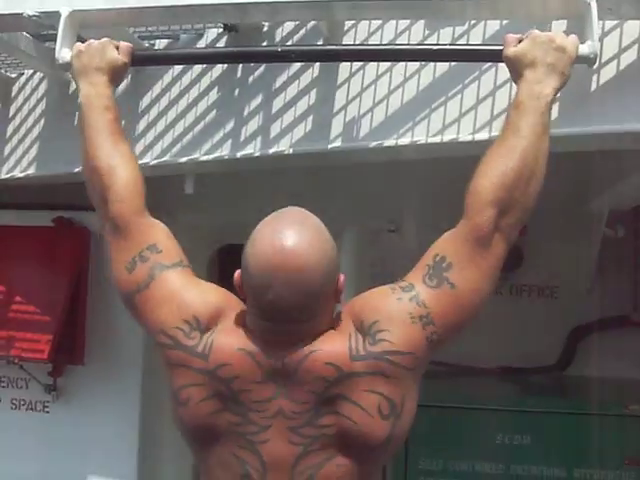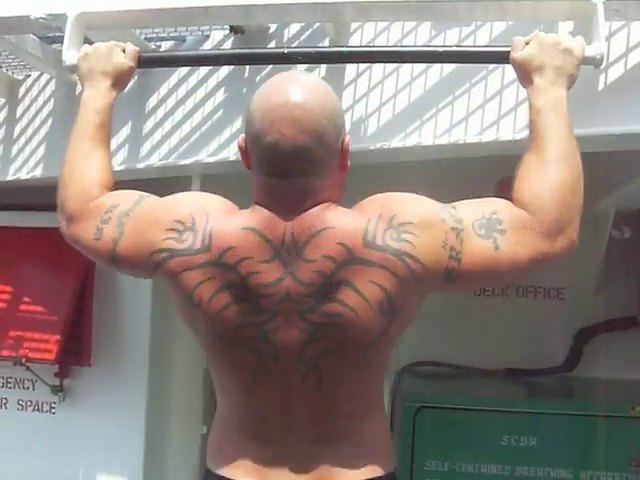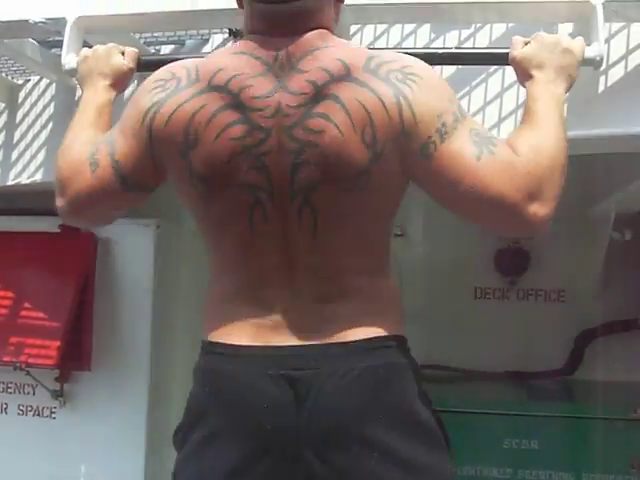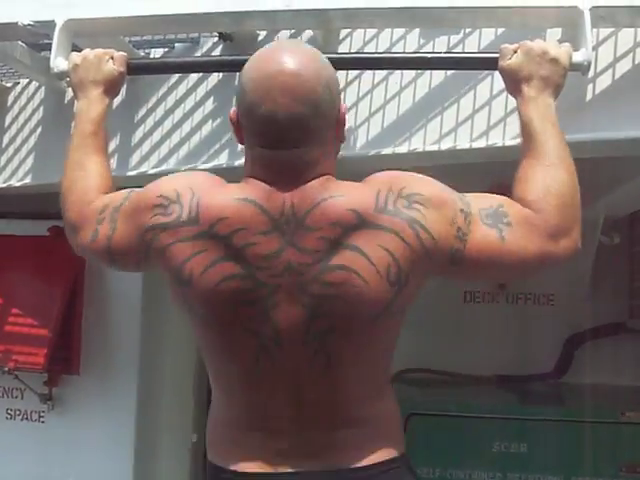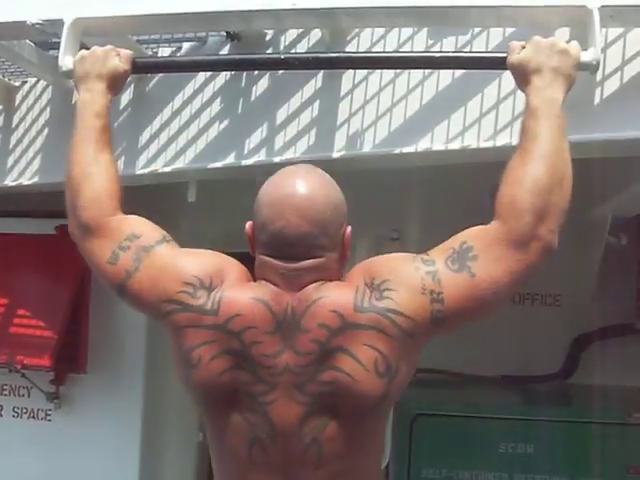
dt=1s
person 1, frame 1
left shoulder: (198, 345)
right shoulder: (382, 352)
left elbow: (121, 211)
right elbow: (491, 218)
left wrist: (96, 83)
right wrist: (537, 84)
person 1, frame 2
left shoulder: (192, 233)
right shoulder: (392, 236)
left elbow: (77, 215)
right elbow: (550, 228)
left wrist: (99, 87)
right wrist: (549, 87)
person 1, frame 3
left shoulder: (173, 93)
right shoulder: (396, 85)
left elbow: (74, 198)
right elbow: (529, 202)
left wrist: (98, 86)
right wrist: (547, 81)
left hip: (232, 388)
right hip: (366, 386)
person 1, frame 4
left shoulder: (184, 212)
right shoulder: (397, 213)
left elbow: (84, 222)
right elbow: (554, 231)
left wrist: (91, 98)
right wrist: (536, 95)
person 1, frame 5
left shoulder: (204, 303)
right shoulder: (390, 306)
left elbow: (93, 222)
right elbow: (530, 231)
left wrist: (95, 92)
right wrist: (545, 89)
